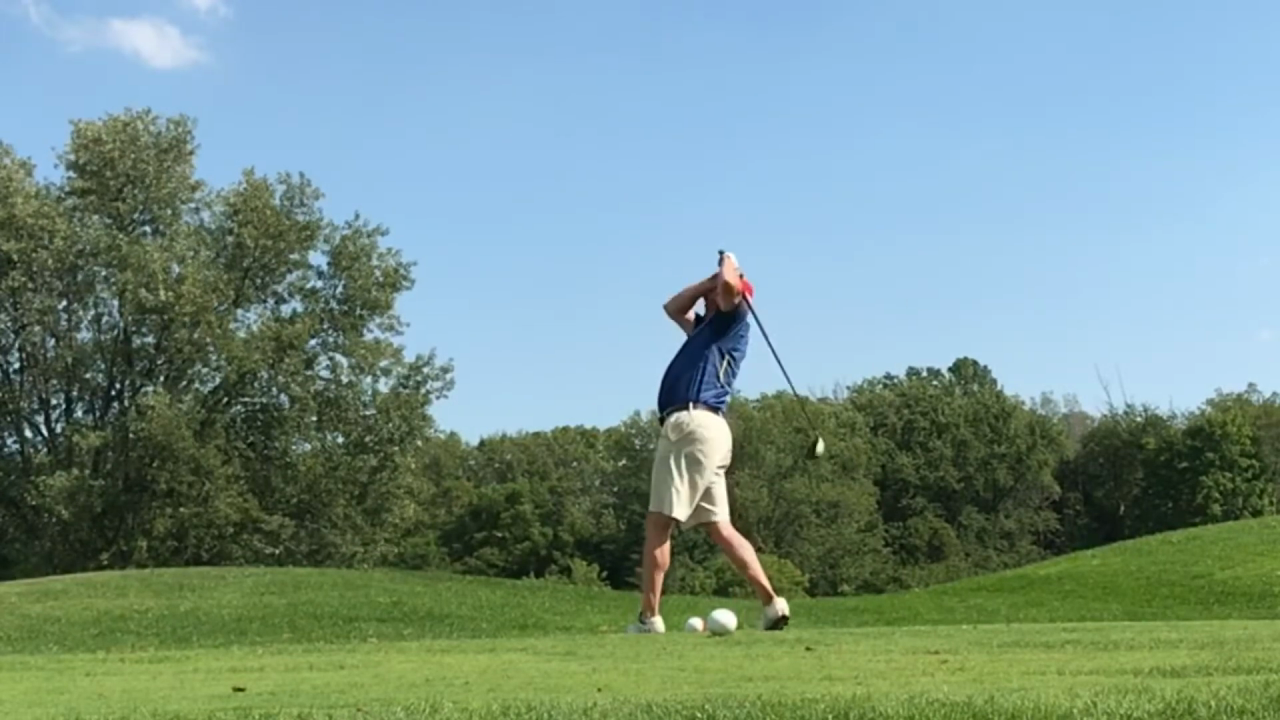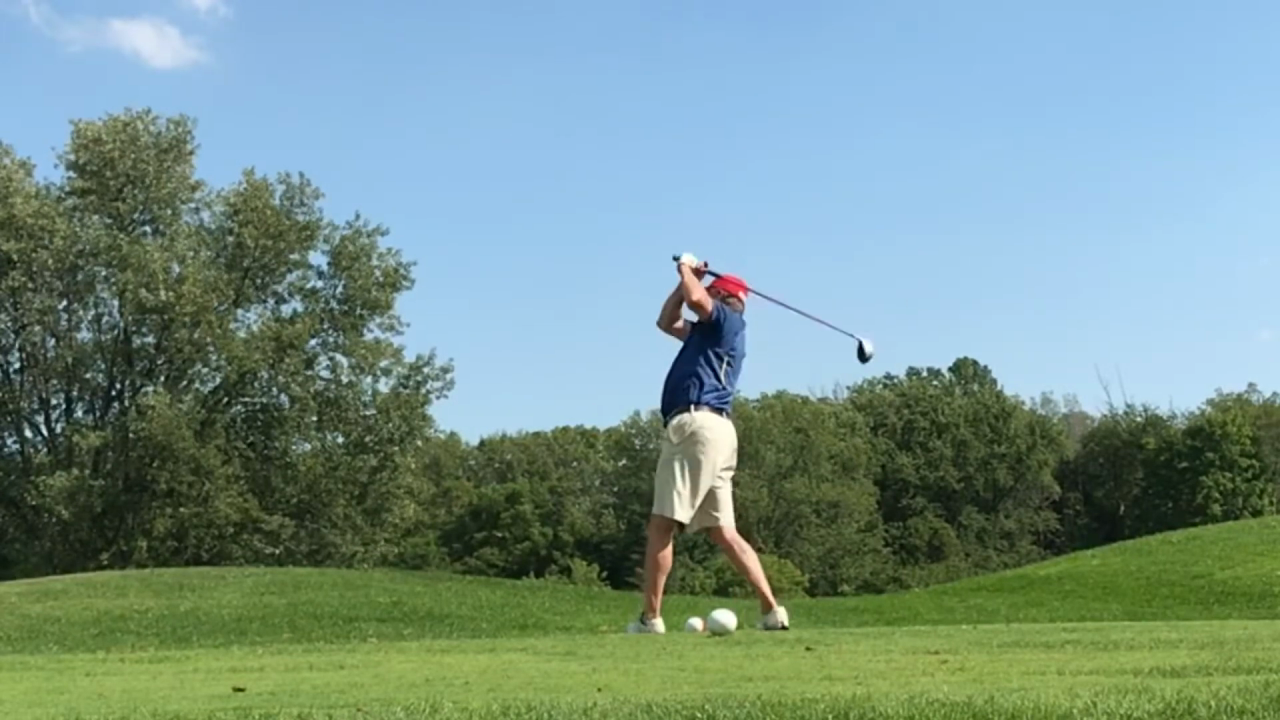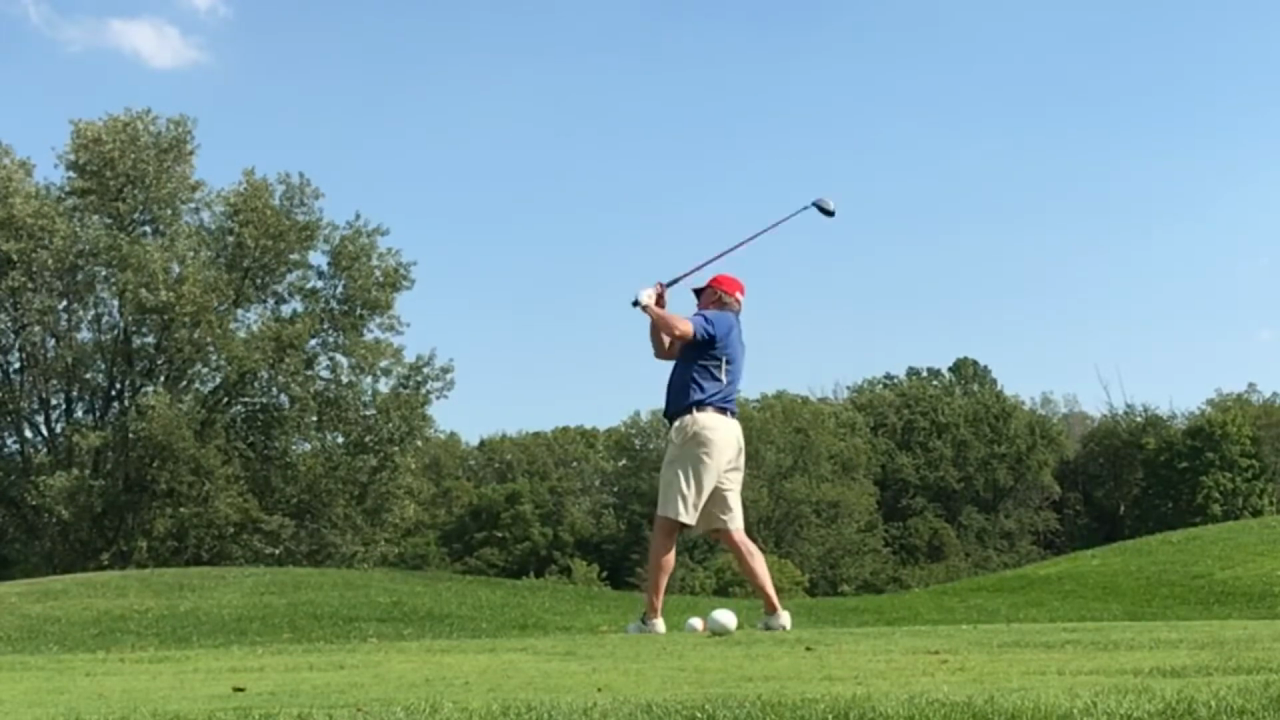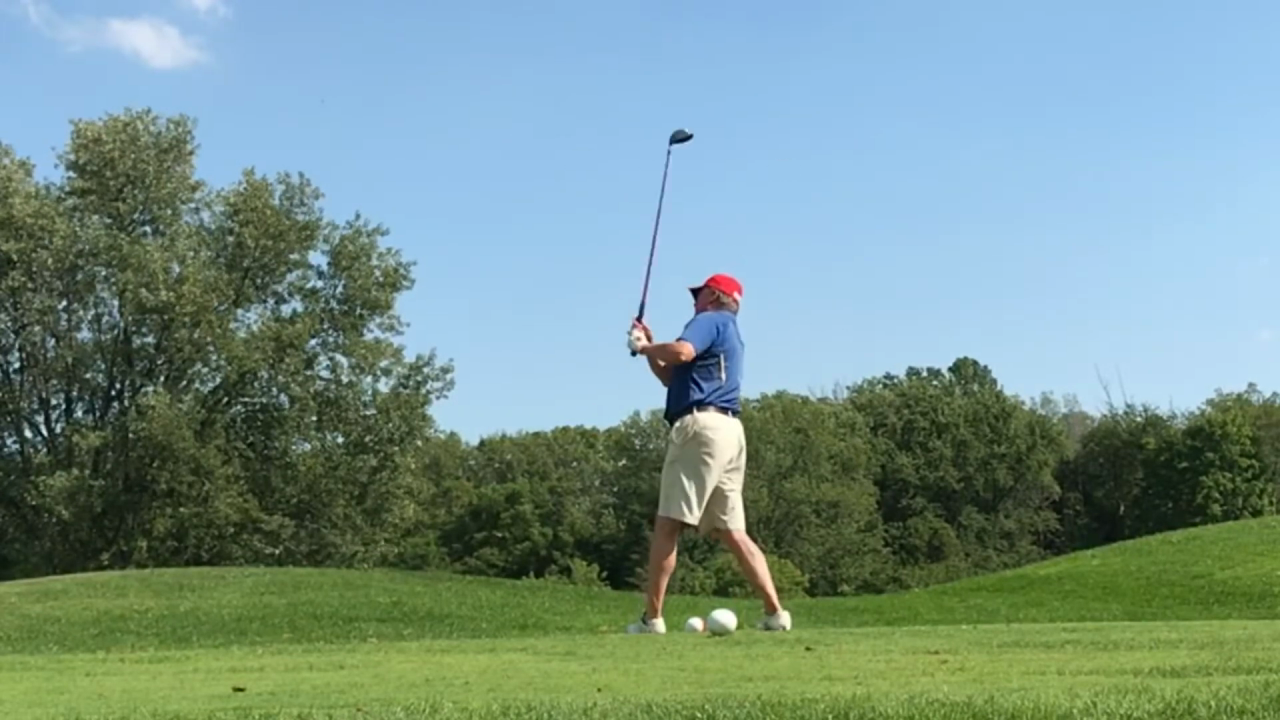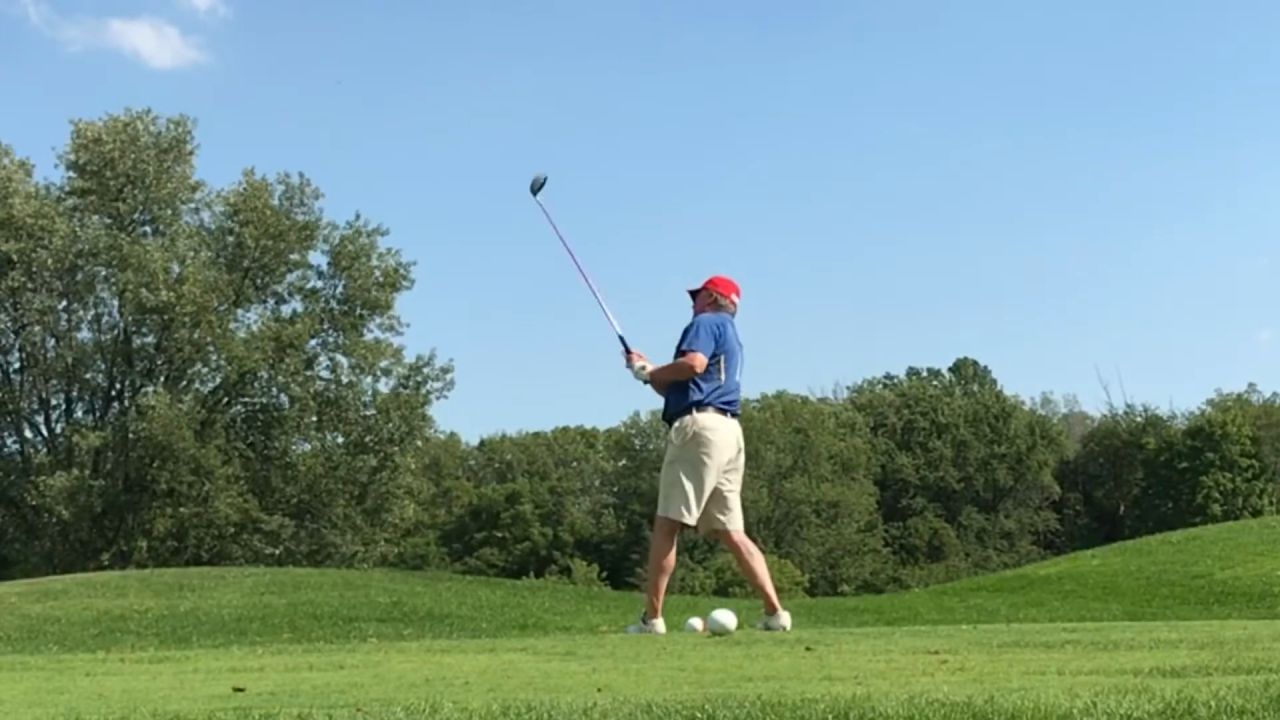
dt=0.1s
person 1, frame 1
left shoulder: (734, 319)
right shoulder: (710, 325)
left elbow: (730, 285)
right elbow: (673, 308)
left wrist: (729, 268)
right wrist: (712, 278)
left hip: (691, 425)
right hip: (707, 429)
left knee: (659, 523)
right knee: (720, 528)
left ankle: (649, 618)
right ankle: (771, 602)
person 1, frame 2
left shoulder: (728, 319)
right shoulder: (717, 330)
left elbow: (694, 297)
right elbow: (669, 323)
left wrist: (686, 269)
right wrist: (687, 278)
left hip: (695, 427)
right hip: (717, 431)
left knee: (661, 524)
right knee: (723, 531)
left ankle: (650, 617)
right ankle: (772, 610)
person 1, frame 3
left shoulder: (718, 320)
right shoulder: (714, 333)
left elbow: (678, 327)
right elbow: (664, 349)
left wrist: (649, 305)
right wrist: (657, 310)
left hip: (699, 428)
right hip: (724, 431)
left knee: (666, 526)
right knee: (732, 532)
left ankle: (651, 618)
right ankle: (775, 613)
person 1, frame 4
left shoulder: (709, 321)
right shoulder: (730, 336)
left elbow: (681, 353)
right elbow: (673, 378)
left wrist: (643, 347)
right wrist: (649, 347)
left hip: (702, 428)
right hip: (728, 431)
left knee: (668, 526)
right knee: (732, 532)
left ankle: (651, 618)
right ankle: (775, 613)
person 1, frame 5
left shoulder: (709, 323)
right shoulder: (729, 338)
left elbow: (693, 364)
right elbow: (675, 388)
left wrist: (645, 370)
right wrist: (648, 371)
left hip: (701, 428)
right hip: (727, 432)
left knee: (666, 526)
right knee: (731, 532)
left ankle: (651, 619)
right ankle: (775, 613)
